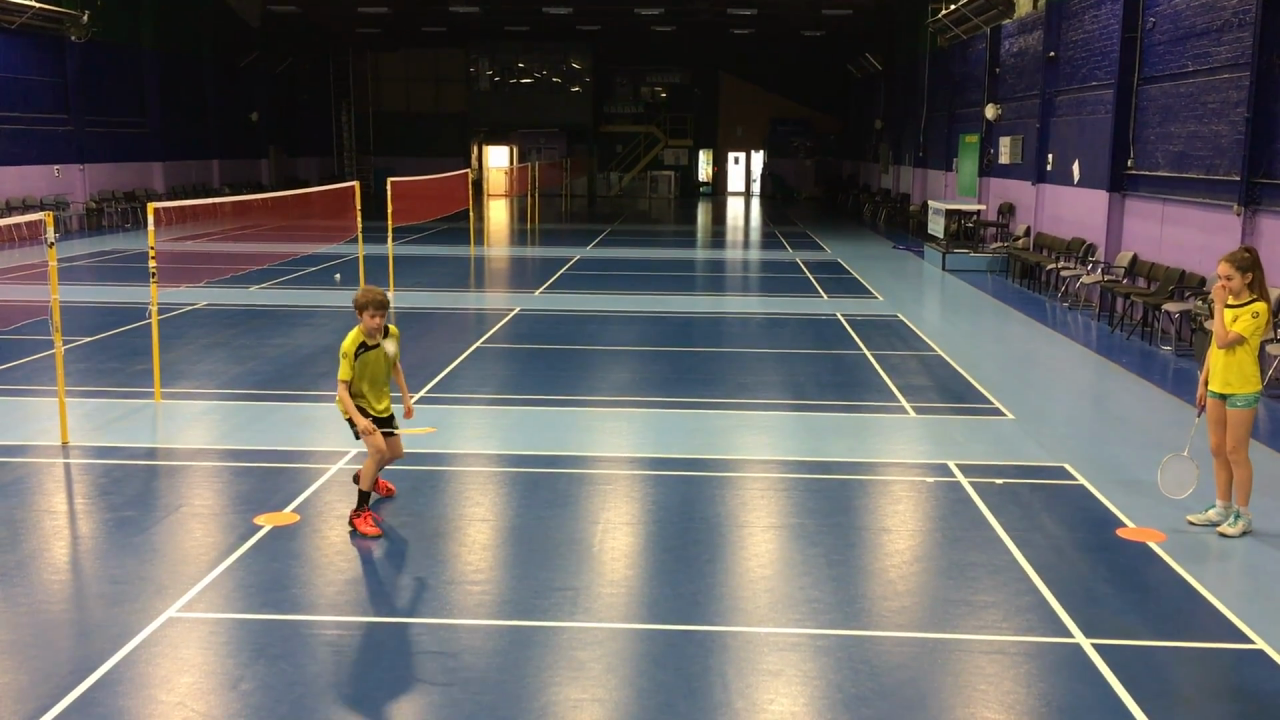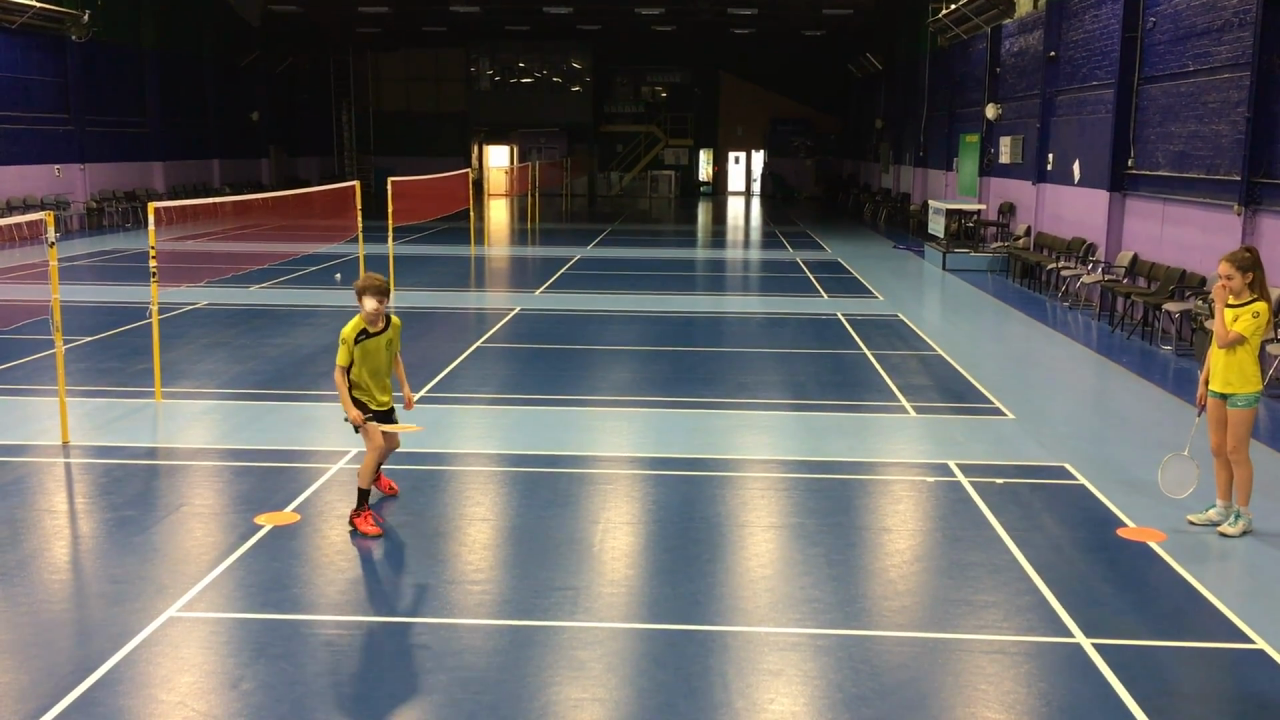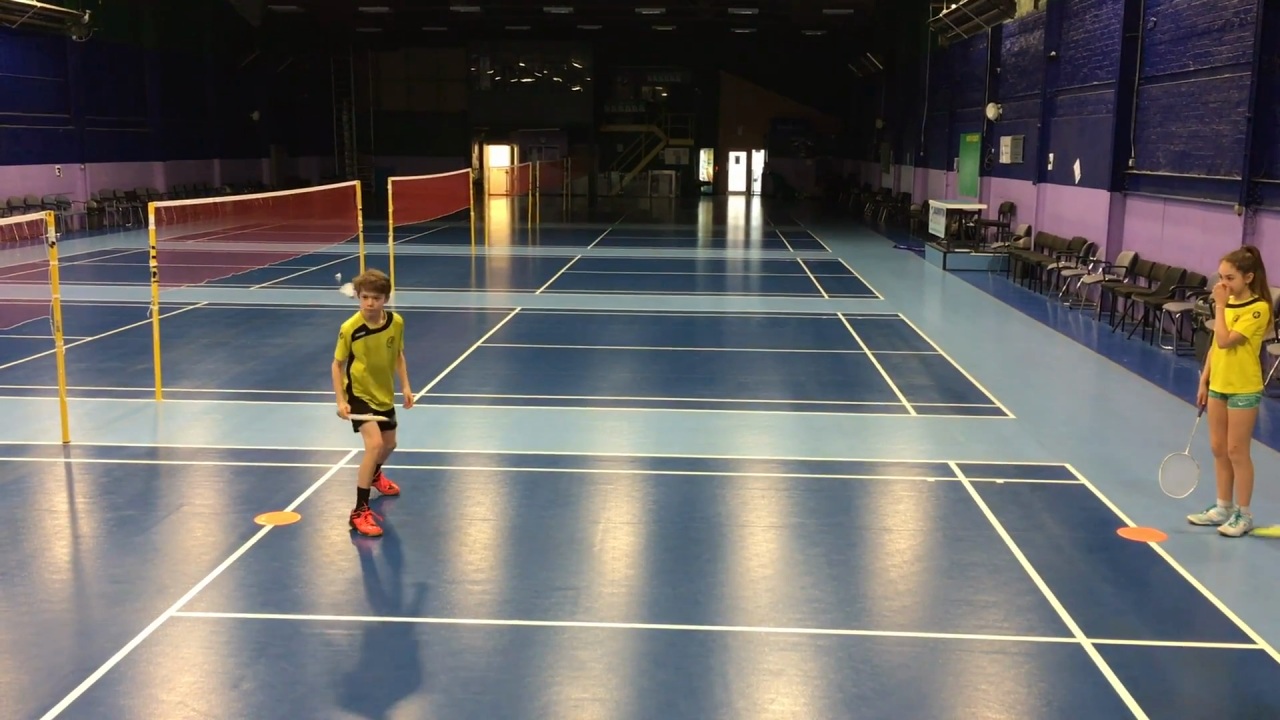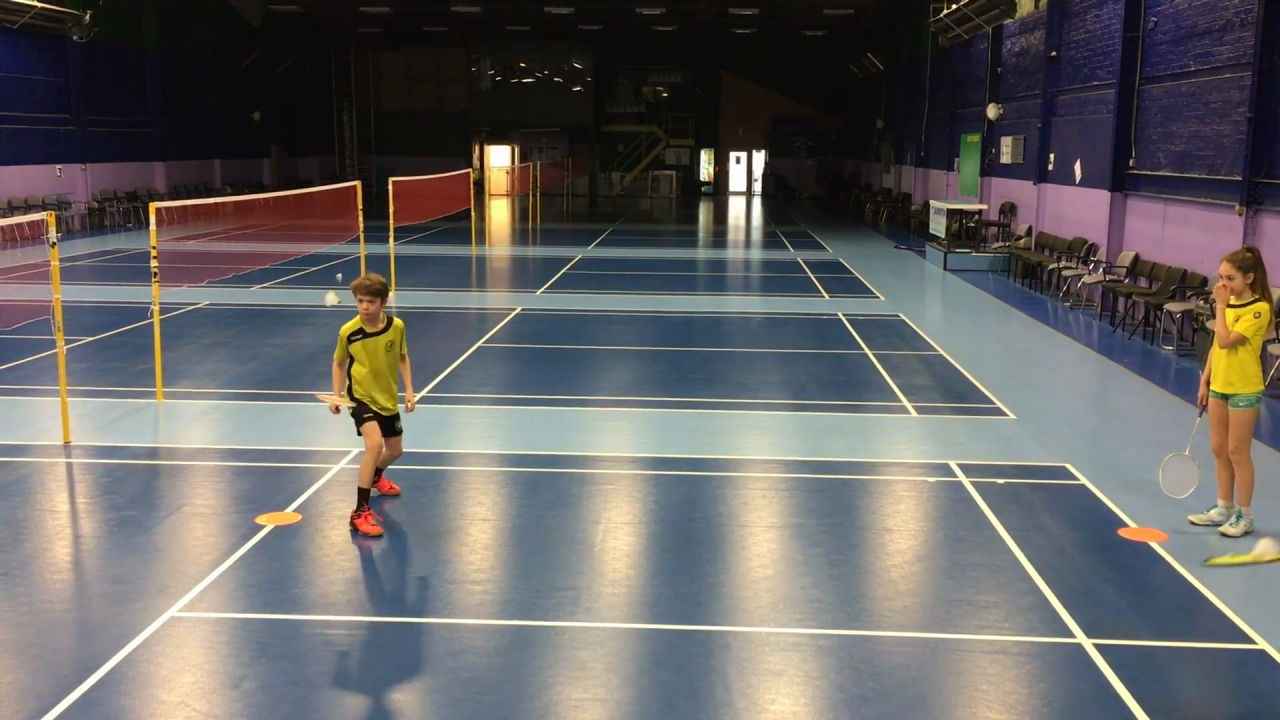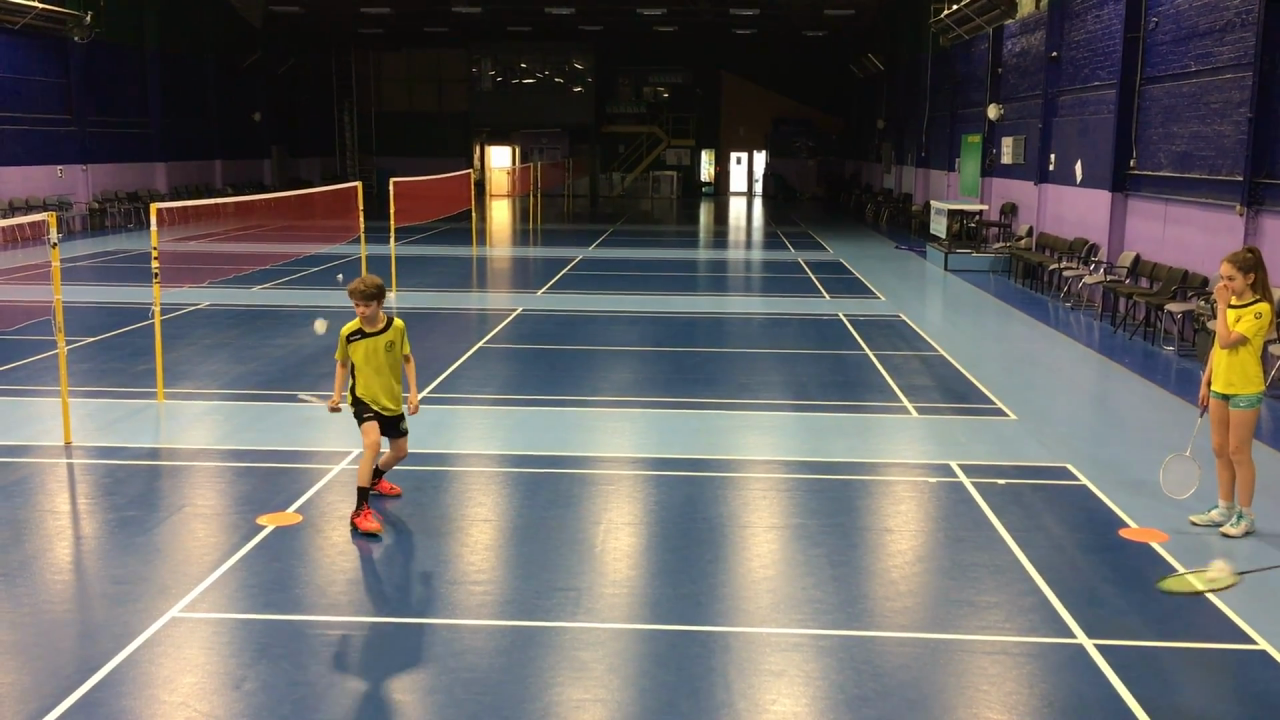
dt=0.1s
person 1, frame 1
left shoulder: (1256, 309)
right shoulder: (1226, 303)
left elbow: (1224, 341)
left wrist: (1218, 306)
right wrist: (1203, 381)
left hip: (1242, 389)
right hip: (1217, 385)
left knee: (1236, 452)
right knee: (1218, 450)
left ankle: (1242, 515)
right ankle: (1222, 507)
person 1, frame 2
left shoulder: (1257, 309)
right shoulder: (1227, 303)
left elbow: (1224, 340)
left wrist: (1218, 306)
right wrist: (1203, 381)
left hip: (1242, 389)
right hip: (1217, 385)
left knee: (1236, 452)
right knee: (1218, 449)
left ankle: (1243, 515)
right ankle: (1223, 507)
person 1, frame 3
left shoulder: (1258, 309)
right shoulder: (1228, 303)
left elbow: (1225, 341)
left wrist: (1219, 306)
right wrist: (1204, 381)
left hip: (1243, 389)
right hip: (1218, 385)
left knee: (1237, 452)
right knee: (1219, 449)
left ankle: (1243, 514)
right ankle: (1223, 507)
person 1, frame 4
left shoulder: (1258, 309)
right shoulder: (1228, 303)
left elbow: (1225, 341)
left wrist: (1220, 306)
right wrist: (1205, 381)
left hip: (1244, 389)
right hip: (1219, 385)
left knee: (1237, 452)
right knee: (1219, 449)
left ankle: (1244, 515)
right ankle: (1224, 508)
person 1, frame 5
left shoulder: (1259, 309)
right shoulder: (1229, 303)
left elbow: (1226, 341)
left wrist: (1221, 306)
right wrist: (1206, 382)
left hip: (1245, 390)
right hip: (1220, 386)
left knee: (1238, 452)
right knee: (1220, 450)
left ankle: (1245, 515)
right ankle: (1225, 508)
person 2, frame 1
left shoulder: (392, 334)
right shoulder: (350, 345)
right elbow: (342, 387)
left wrist: (406, 397)
right wrist: (357, 419)
left hip: (380, 401)
right hip: (356, 403)
left knee: (396, 452)
right knee: (378, 449)
left ankle: (366, 476)
right ankle: (360, 512)
person 2, frame 2
left shoulder: (394, 324)
right shoulder: (350, 332)
right elbow: (340, 372)
left wrist: (405, 387)
right wrist: (349, 407)
left hip: (383, 395)
right hip: (359, 396)
left knee: (392, 444)
right knee: (376, 446)
left ankle: (373, 474)
right ankle: (360, 512)
person 2, frame 3
left shoulder: (396, 322)
right shoulder: (349, 328)
right elbow: (337, 365)
left wrist: (405, 386)
right wrist: (341, 400)
left hip: (384, 394)
right hip: (359, 395)
left knee: (389, 445)
right knee: (375, 445)
left ankle: (373, 474)
right ankle: (360, 511)
person 2, frame 4
left shoulder: (397, 327)
right shoulder: (348, 332)
left elbow: (403, 359)
right elbow: (338, 364)
left wrist: (409, 390)
right wrist: (337, 395)
left hip: (388, 399)
right hip: (361, 398)
left knee: (395, 450)
right knee: (375, 445)
left ankle: (375, 475)
right ankle: (361, 512)
person 2, frame 5
left shoulder: (397, 327)
right shoulder: (348, 332)
left elbow: (407, 359)
right elbow: (341, 364)
left wrist: (413, 392)
right wrist: (337, 394)
left hip: (392, 400)
right hip: (364, 398)
left knee: (400, 452)
right knee: (372, 443)
left ankle: (375, 478)
right ankle: (361, 511)
